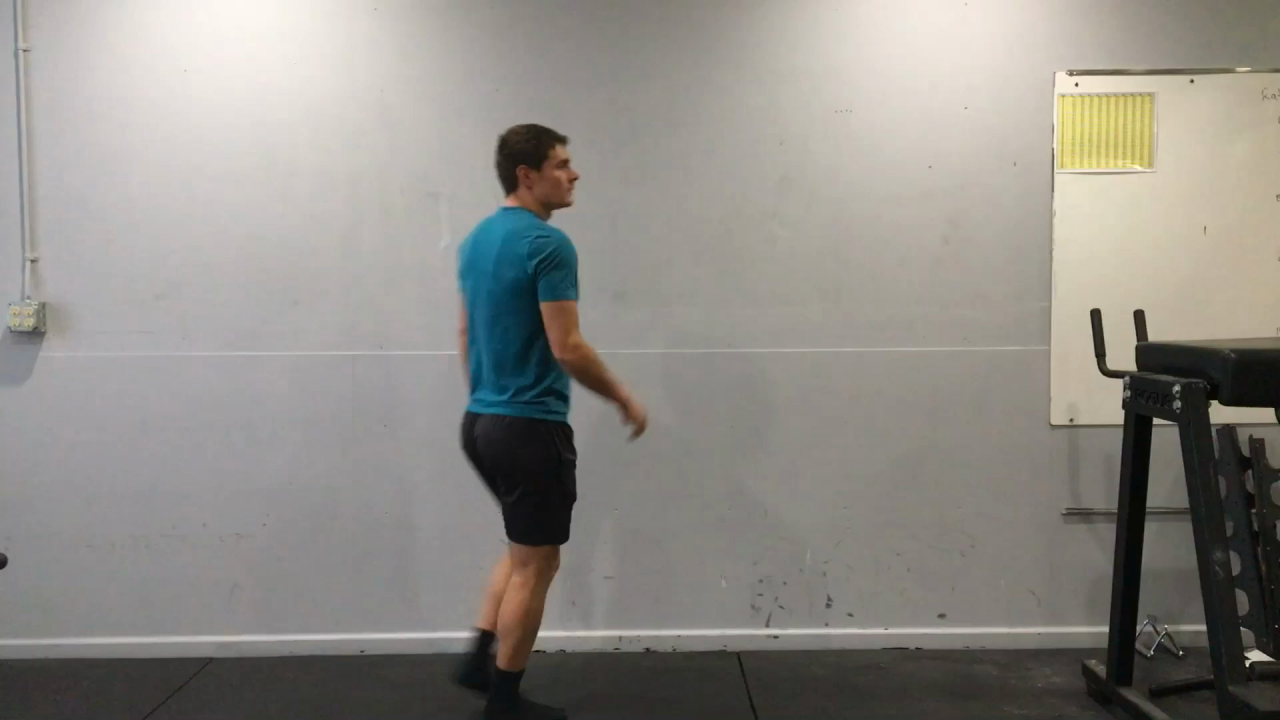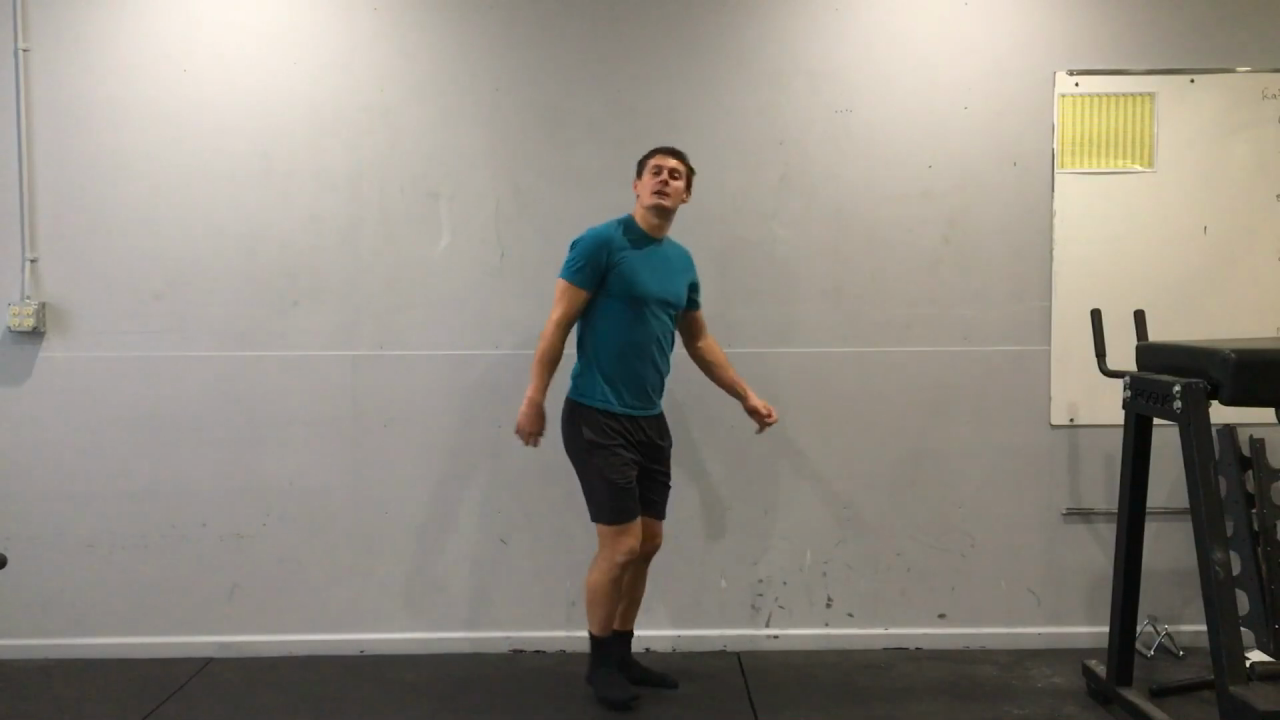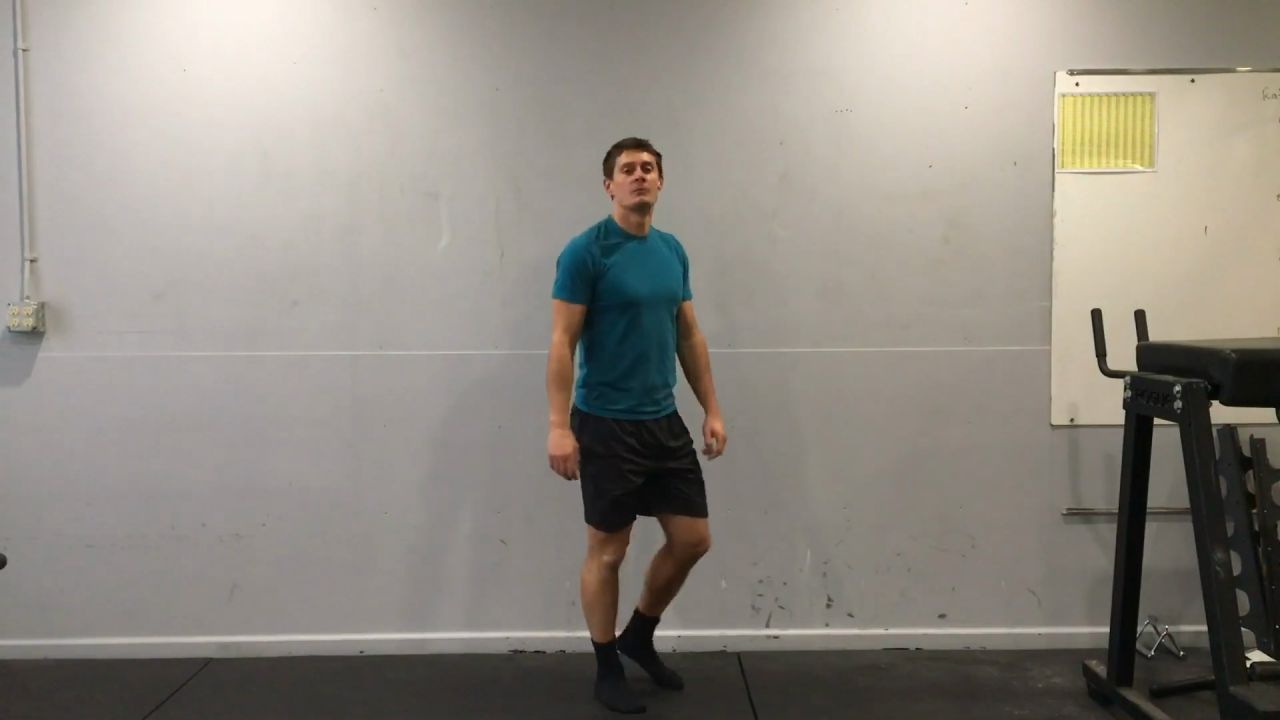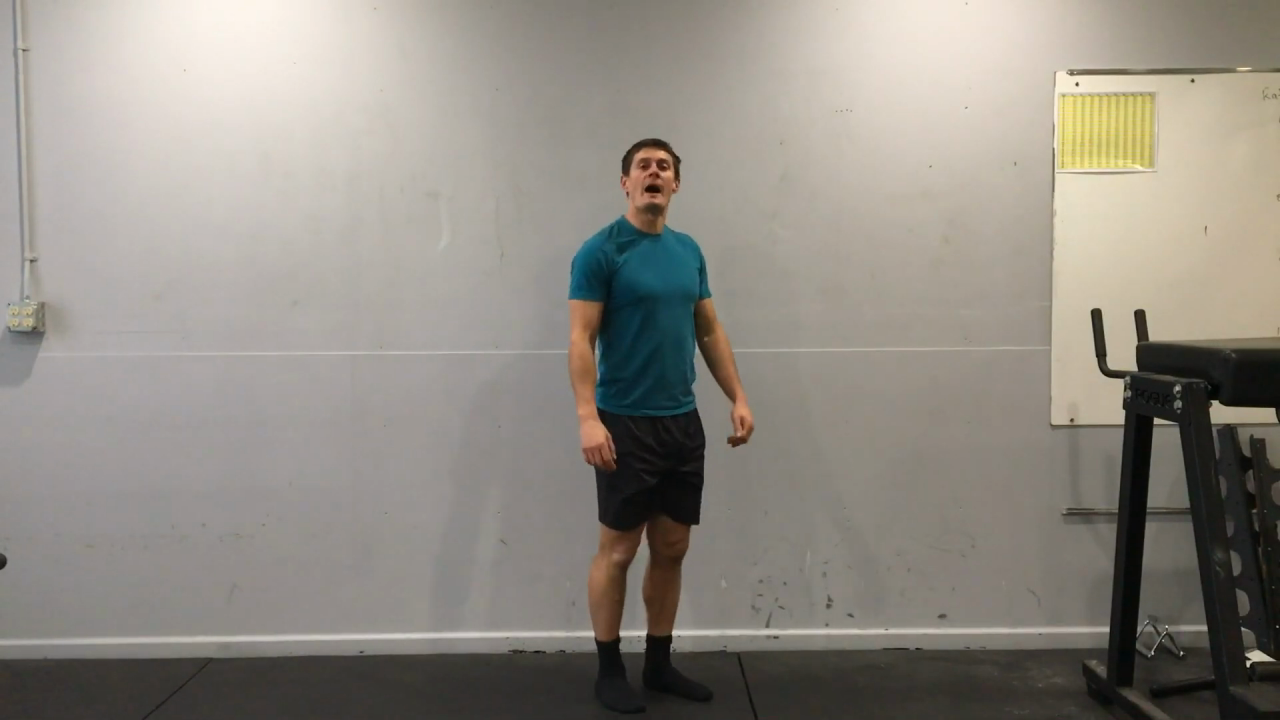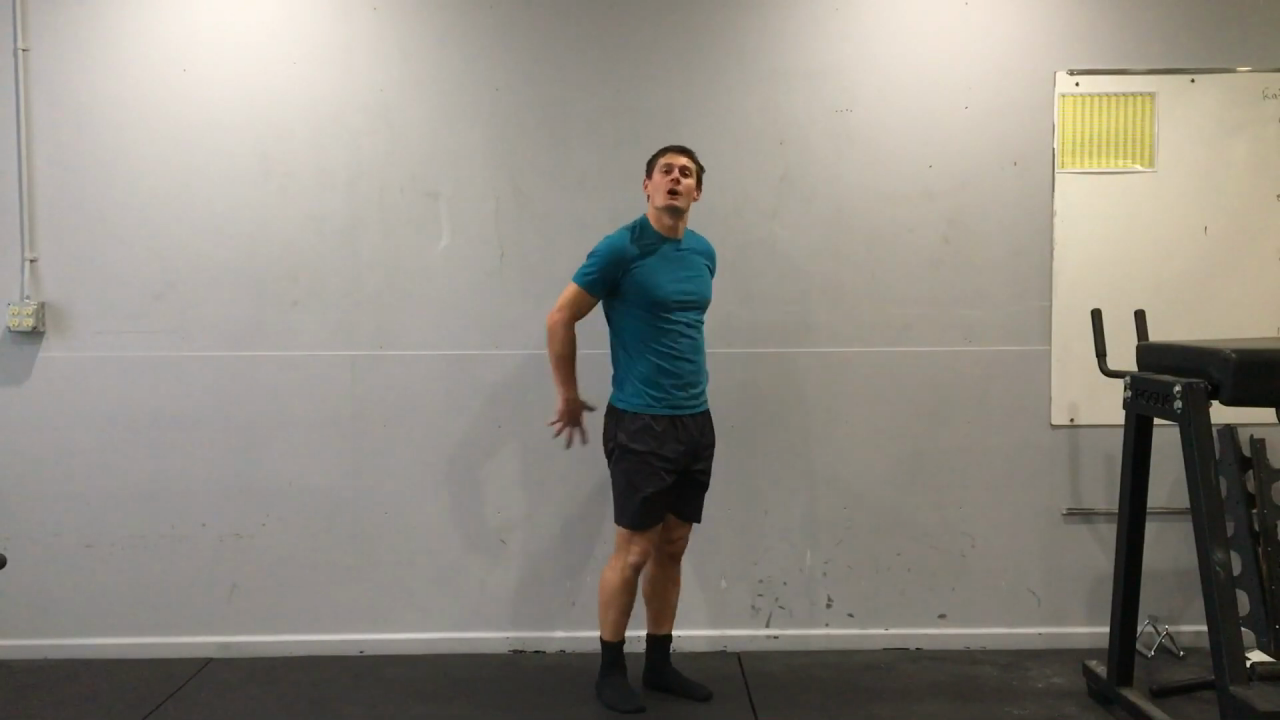
dt=0.7s
person 1, frame 1
left shoulder: (477, 239)
right shoulder: (548, 243)
right elbow: (566, 349)
right wrist: (623, 400)
left hip: (485, 422)
right hip: (528, 428)
left knee: (531, 550)
right knee: (535, 564)
left ankle: (479, 656)
person 1, frame 2
left shoulder: (682, 261)
right shoulder: (601, 243)
left elbow: (699, 340)
right elbow: (559, 323)
left wrist: (746, 397)
right wrist: (534, 399)
left hip: (649, 421)
right hip: (598, 419)
left knee: (647, 544)
right knee: (621, 547)
left ankle: (622, 655)
right ankle: (600, 662)
person 1, frame 3
left shoulder: (672, 250)
right shoulder: (586, 251)
left elbow: (688, 335)
right elbow: (562, 343)
left wrist: (711, 409)
right wrist: (560, 425)
left hip: (664, 422)
right hip: (607, 426)
left knee: (693, 539)
right knee: (607, 551)
left ankle: (638, 636)
right ankle: (608, 671)
person 1, frame 4
left shoulder: (688, 250)
right shoulder: (601, 251)
left elbow: (709, 331)
right elbow: (581, 339)
left wrist: (738, 397)
right wrist: (588, 417)
left hip: (683, 423)
right hip: (626, 425)
left knee: (671, 549)
right knee: (618, 549)
left ankle: (659, 664)
right ankle: (609, 671)
person 1, frame 5
left shoulder: (703, 252)
right shoulder: (620, 249)
right elbow: (560, 320)
right wrist: (569, 398)
left hip: (696, 421)
right hip: (640, 423)
left knee: (672, 547)
right knee: (634, 550)
left ankle: (659, 664)
right ankle: (610, 669)
